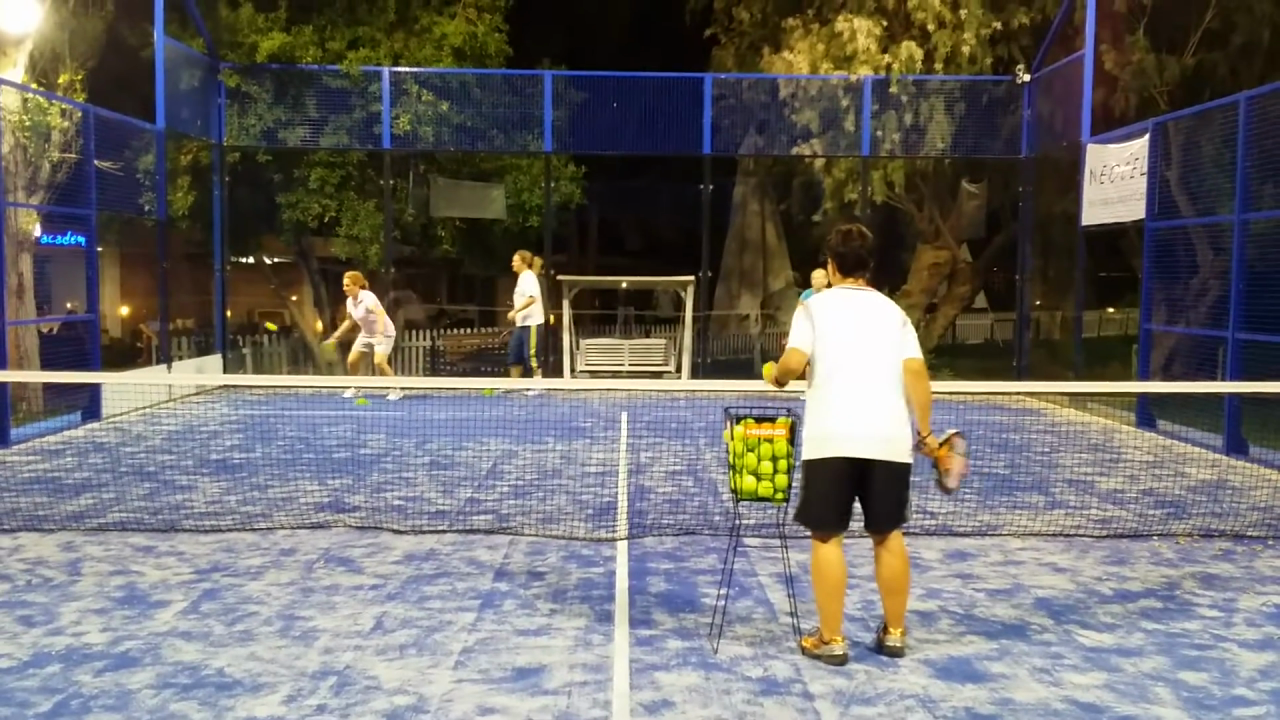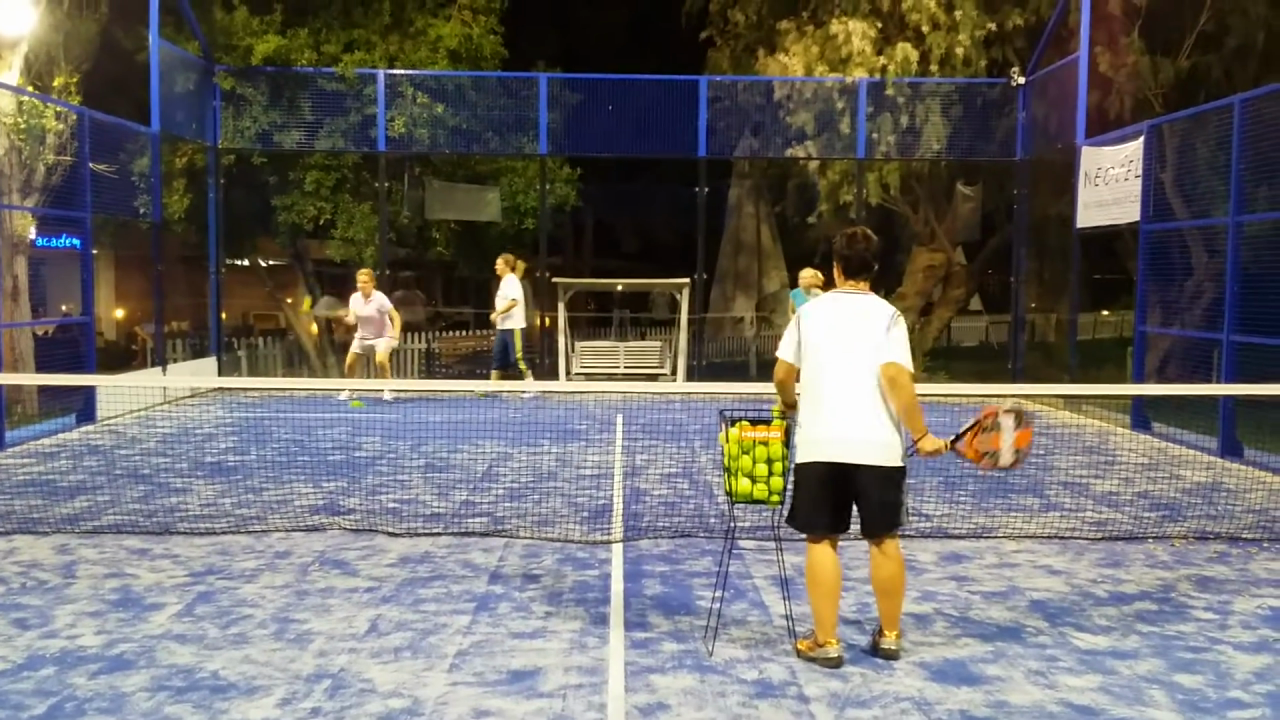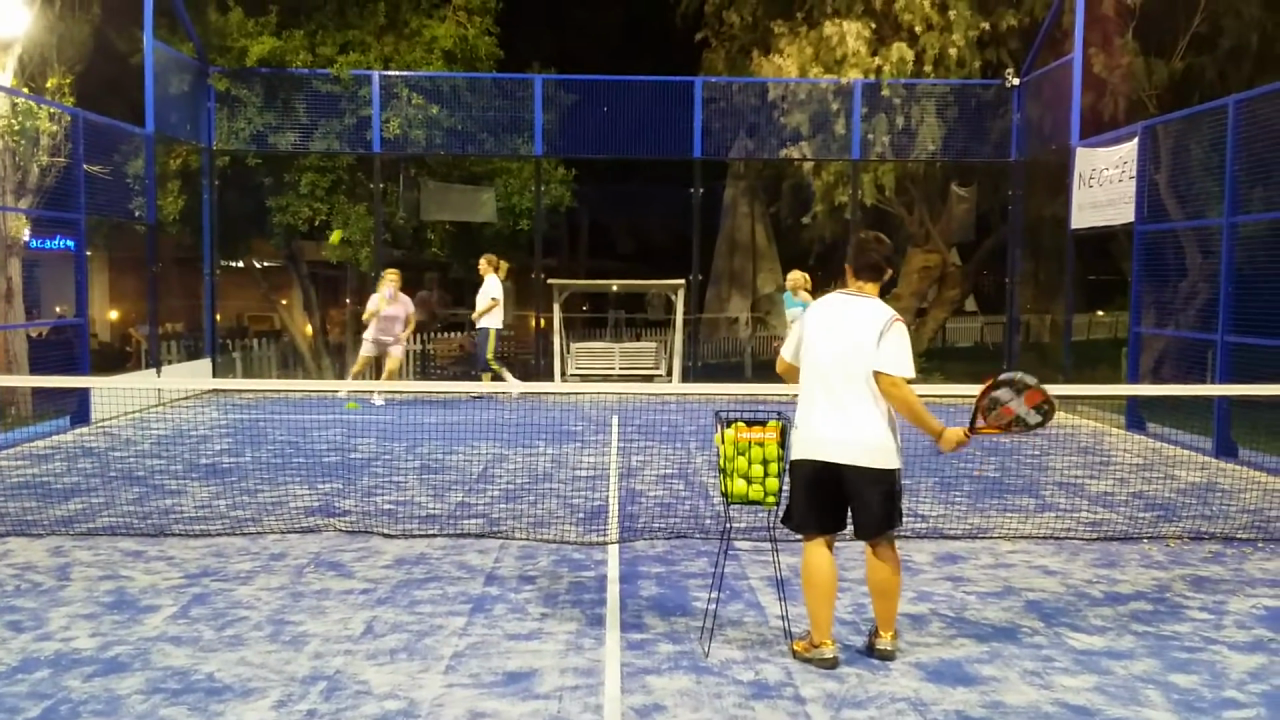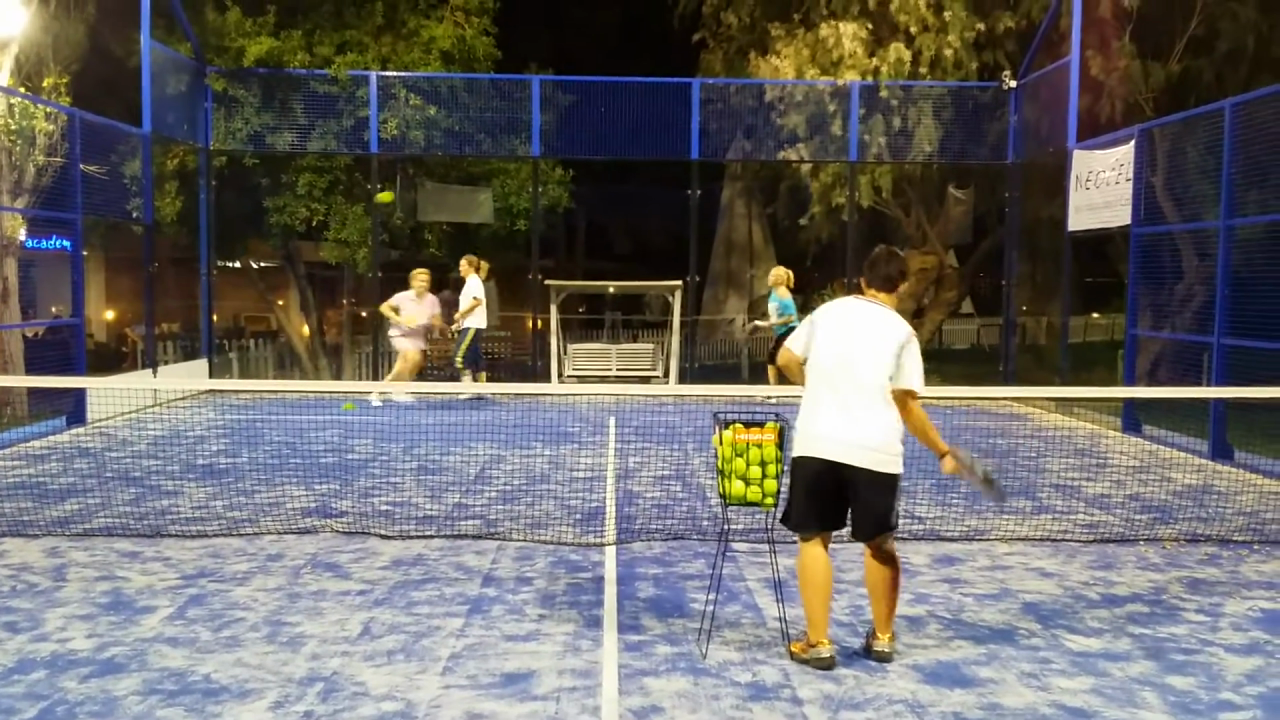
dt=0.2s
person 1, frame 1
left shoulder: (815, 306)
right shoulder: (892, 311)
left elbow: (794, 363)
right elbow: (915, 372)
left wrist: (776, 375)
right wrist: (924, 430)
left hip: (830, 439)
right hip: (887, 441)
left knee: (827, 537)
right knee: (888, 536)
left ankle: (830, 639)
right ankle: (894, 633)
person 1, frame 2
left shoulder: (808, 311)
right shoulder: (887, 315)
left elbow: (782, 375)
right elbow: (896, 378)
left wrist: (790, 402)
right wrist: (920, 434)
left hip: (820, 445)
right hip: (877, 448)
left knee: (822, 541)
right knee: (883, 540)
left ankle: (825, 642)
right ankle: (888, 636)
person 1, frame 3
left shoulder: (815, 310)
right shoulder: (887, 320)
left elbow: (785, 369)
right elbow: (891, 388)
right wrist: (939, 432)
left hip: (813, 445)
right hip: (870, 449)
left knee: (817, 540)
right knee: (880, 541)
left ankle: (821, 642)
right ankle: (885, 636)
person 1, frame 4
left shoulder: (827, 311)
right shoulder: (902, 331)
left elbow: (787, 360)
right elbow: (906, 403)
right wrist: (941, 451)
left hip: (816, 444)
right hip: (876, 451)
left knee: (813, 539)
right knee: (878, 544)
left ankle: (818, 642)
right ankle: (882, 638)
